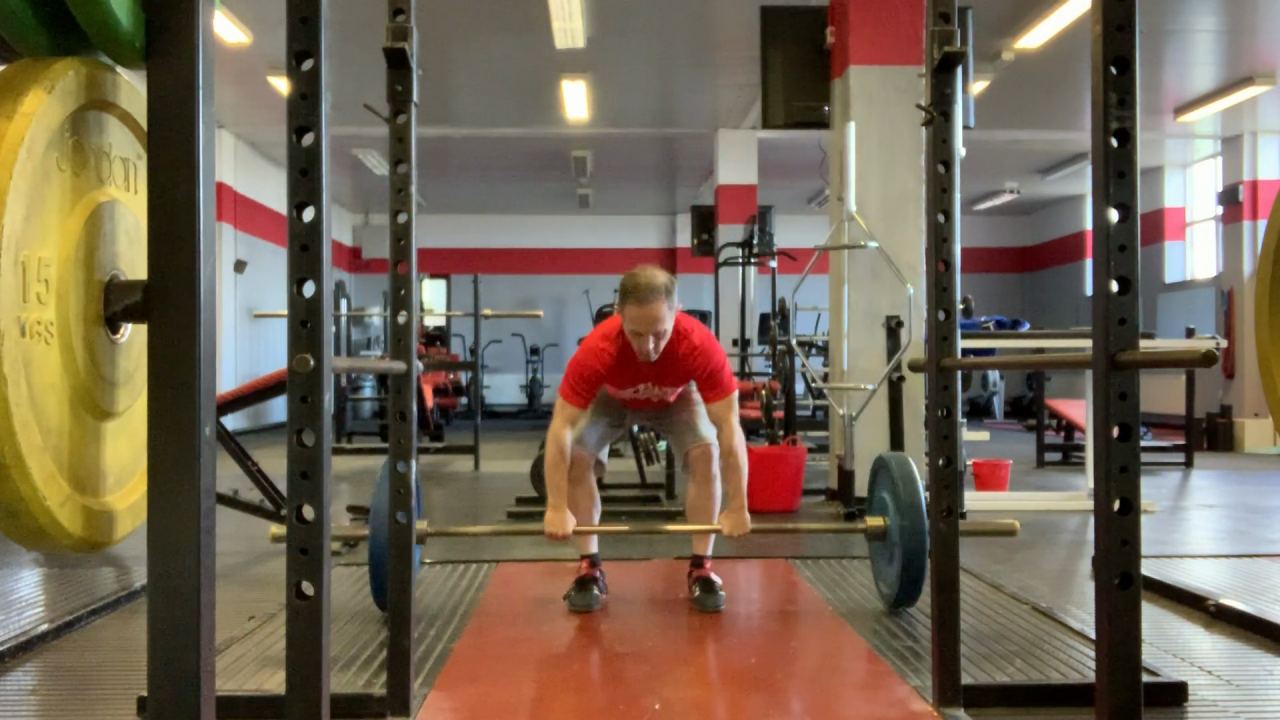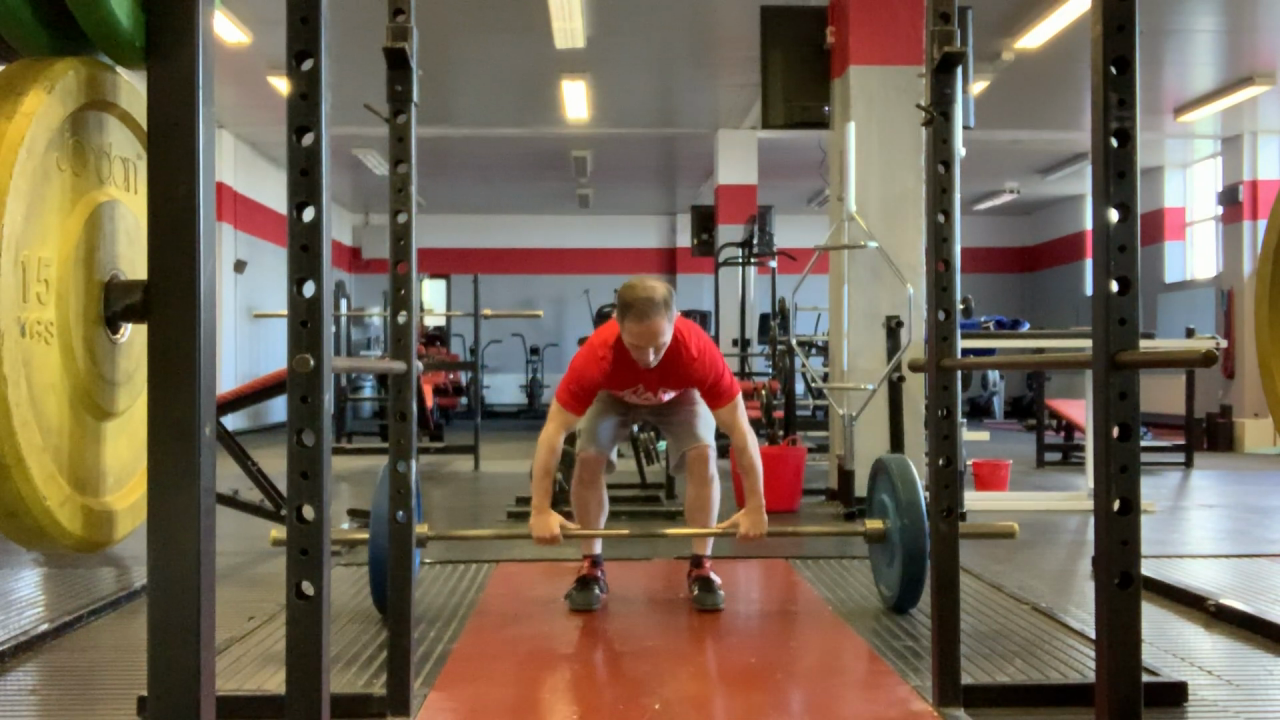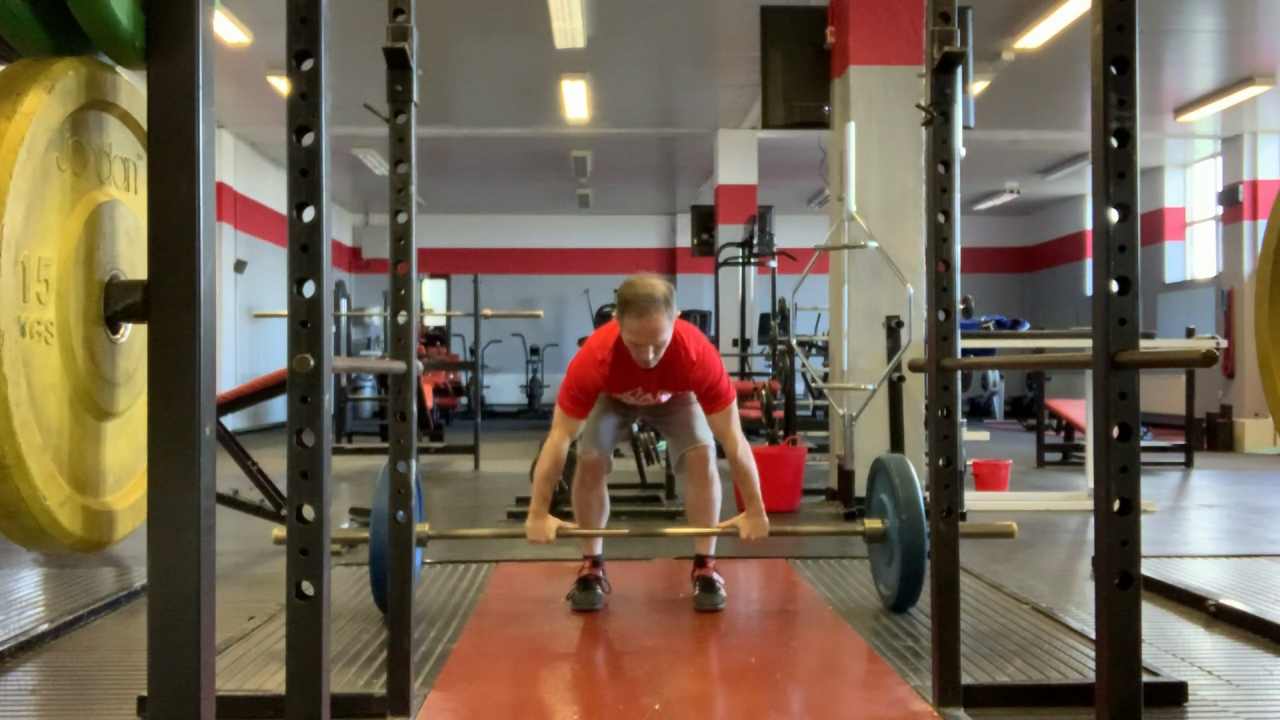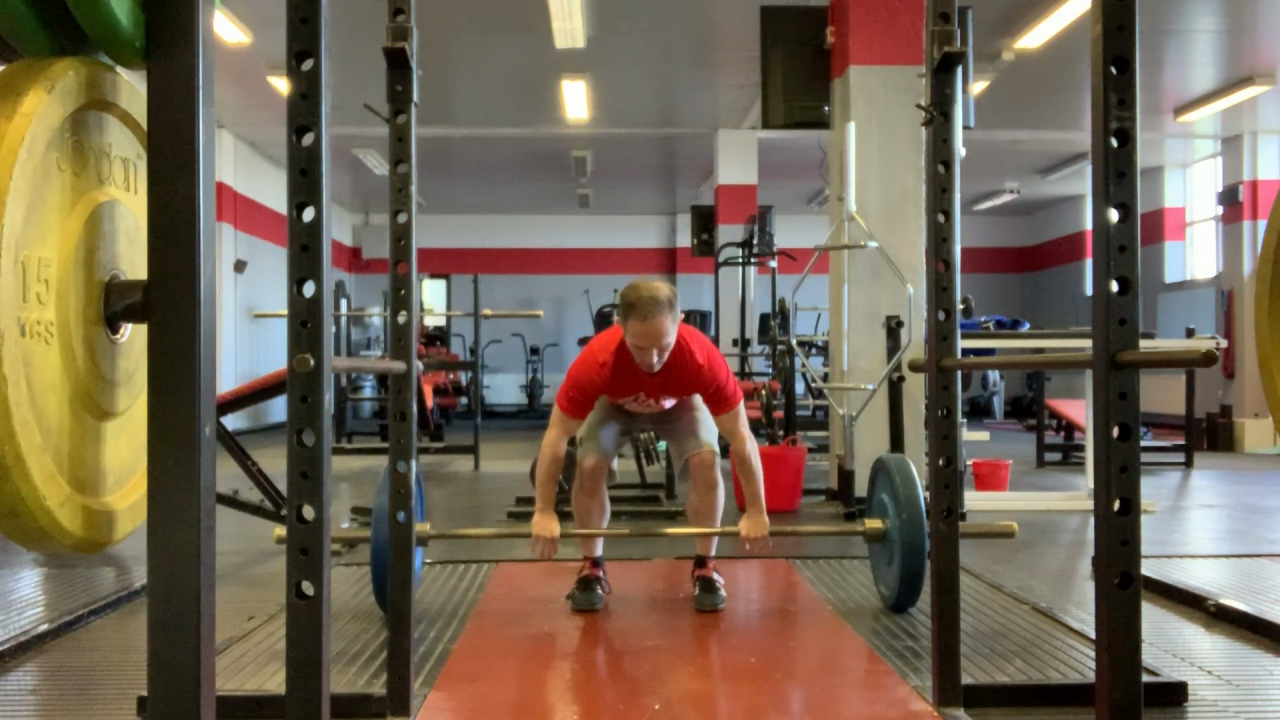
dt=0.5s
person 1, frame 1
left shoulder: (701, 346)
right shoulder: (596, 350)
left elbow: (728, 428)
right elbow: (561, 430)
left wrist: (737, 509)
right wrist: (556, 509)
left hip: (676, 397)
right hip: (610, 398)
left knee: (705, 453)
right knee: (578, 458)
left ankle: (701, 569)
right ankle: (589, 569)
person 1, frame 2
left shoulder: (700, 352)
right shoulder: (594, 356)
left elbow: (740, 431)
right elbow: (554, 433)
left wrist: (755, 507)
right wrist: (541, 510)
left hip: (678, 394)
right hip: (613, 395)
left knee: (702, 454)
right knee: (589, 458)
left ankle: (701, 567)
right ankle: (591, 567)
person 1, frame 3
left shoulder: (699, 355)
right shoulder: (593, 359)
left elbow: (732, 437)
right elbow: (559, 437)
left wrist: (755, 511)
right wrist: (538, 513)
left hip: (676, 394)
right hip: (612, 395)
left knee: (702, 456)
right knee: (590, 460)
left ankle: (704, 567)
right ankle: (592, 568)
person 1, frame 4
left shoulder: (705, 360)
right shoulder: (594, 363)
left elbow: (740, 438)
right elbow: (556, 437)
left wrist: (756, 512)
right wrist: (544, 512)
left hip: (679, 403)
right hip: (613, 404)
left knee: (707, 461)
right knee: (590, 467)
left ankle: (705, 569)
right ankle: (592, 569)
